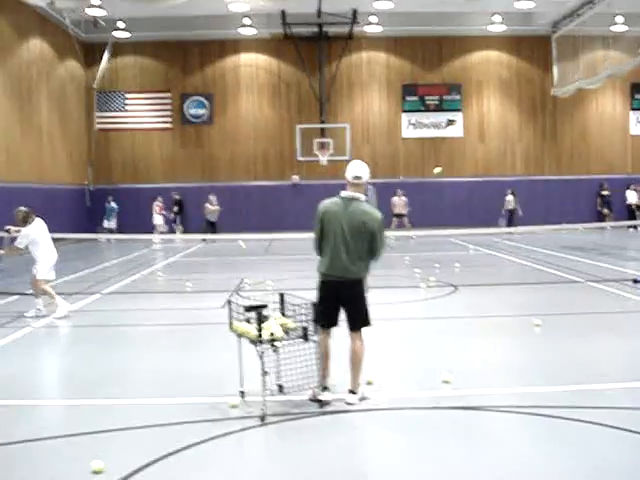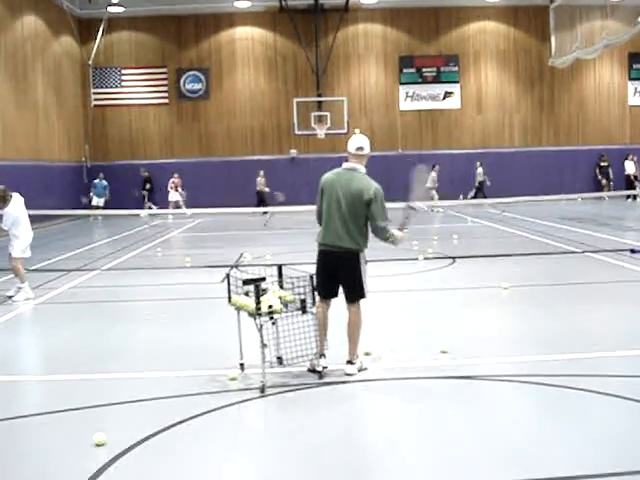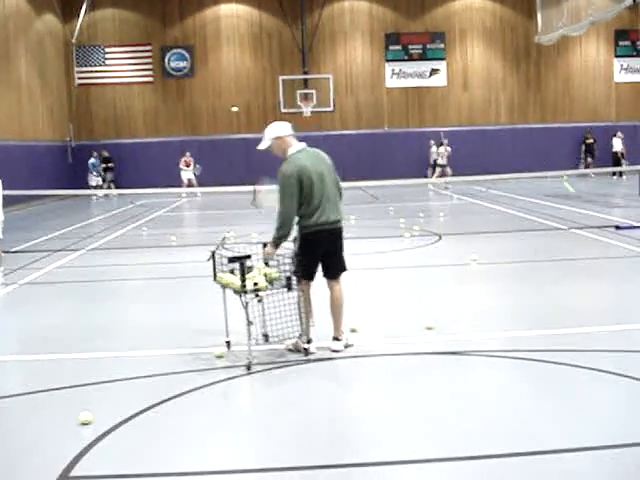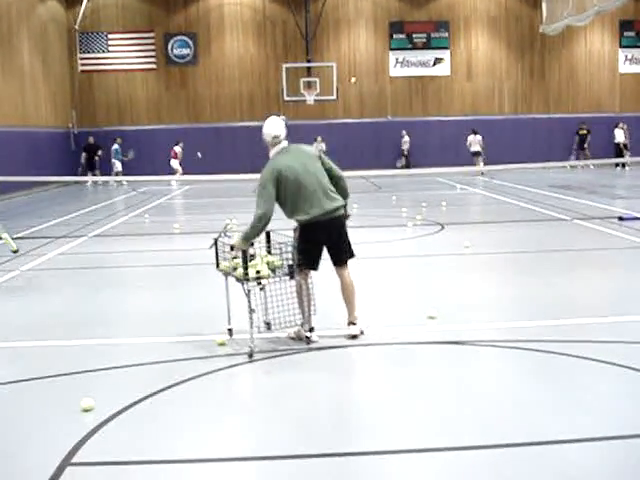
dt=1s
person 1, frame 1
left shoulder: (325, 207)
right shoulder: (373, 216)
left elbow: (318, 245)
right elbow: (374, 253)
left hip: (328, 279)
right hip: (355, 281)
left knee: (324, 333)
right knee: (356, 334)
left ankle: (323, 388)
right ankle: (354, 390)
person 1, frame 2
left shoulder: (326, 179)
right shoulder: (371, 188)
left elbow: (319, 215)
right elbow: (378, 227)
right wrist: (393, 236)
left hip: (326, 250)
right hip: (351, 253)
left knee: (323, 303)
right knee: (353, 305)
left ankle: (320, 356)
right ankle: (353, 361)
person 1, frame 3
left shoulder: (289, 169)
right shoulder: (321, 155)
left elbow: (287, 211)
right elbow: (338, 191)
left wrist: (276, 243)
left hip: (311, 232)
right hip: (334, 227)
left knee: (304, 284)
right knee: (334, 283)
left ankle: (305, 340)
right ankle: (338, 338)
person 1, frame 4
left shoulder: (271, 170)
right shoulder: (310, 151)
left elbow: (264, 213)
right elbow: (339, 178)
left wrist: (245, 239)
right wrist: (343, 206)
left hip: (309, 223)
right hip: (334, 217)
left knee: (303, 274)
right knee: (342, 269)
left ankle: (307, 328)
right ankle: (352, 323)
